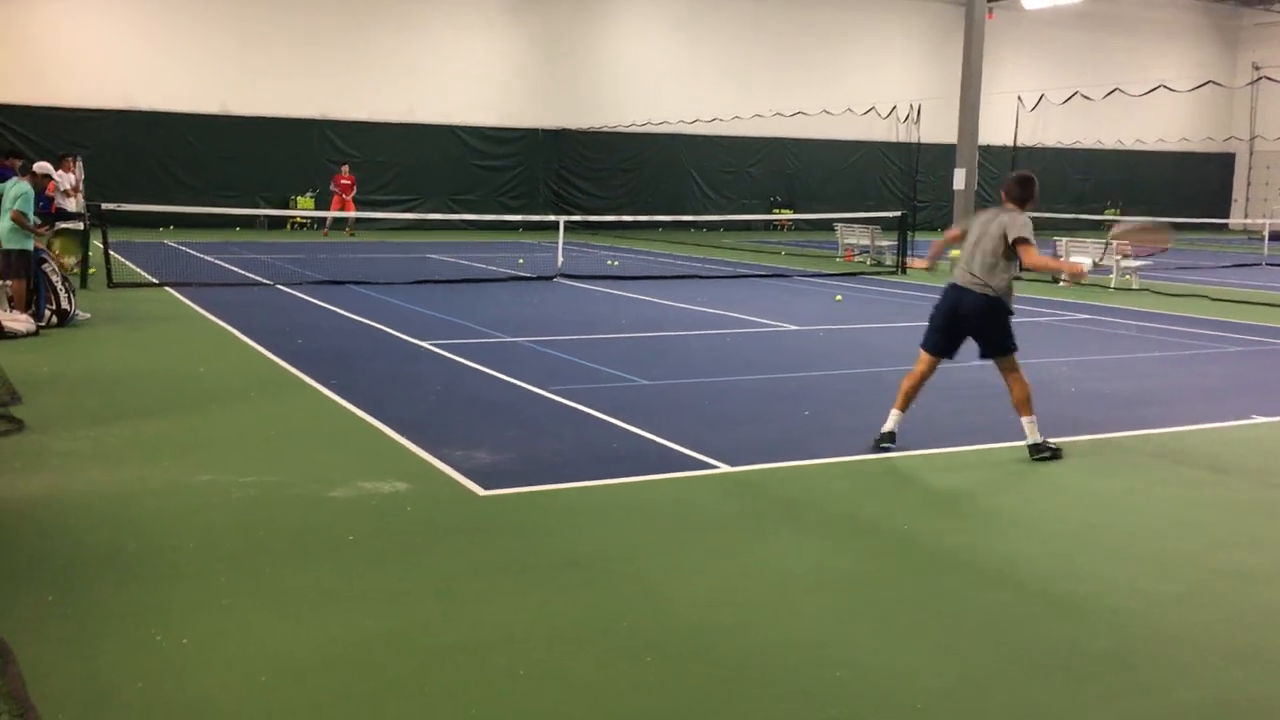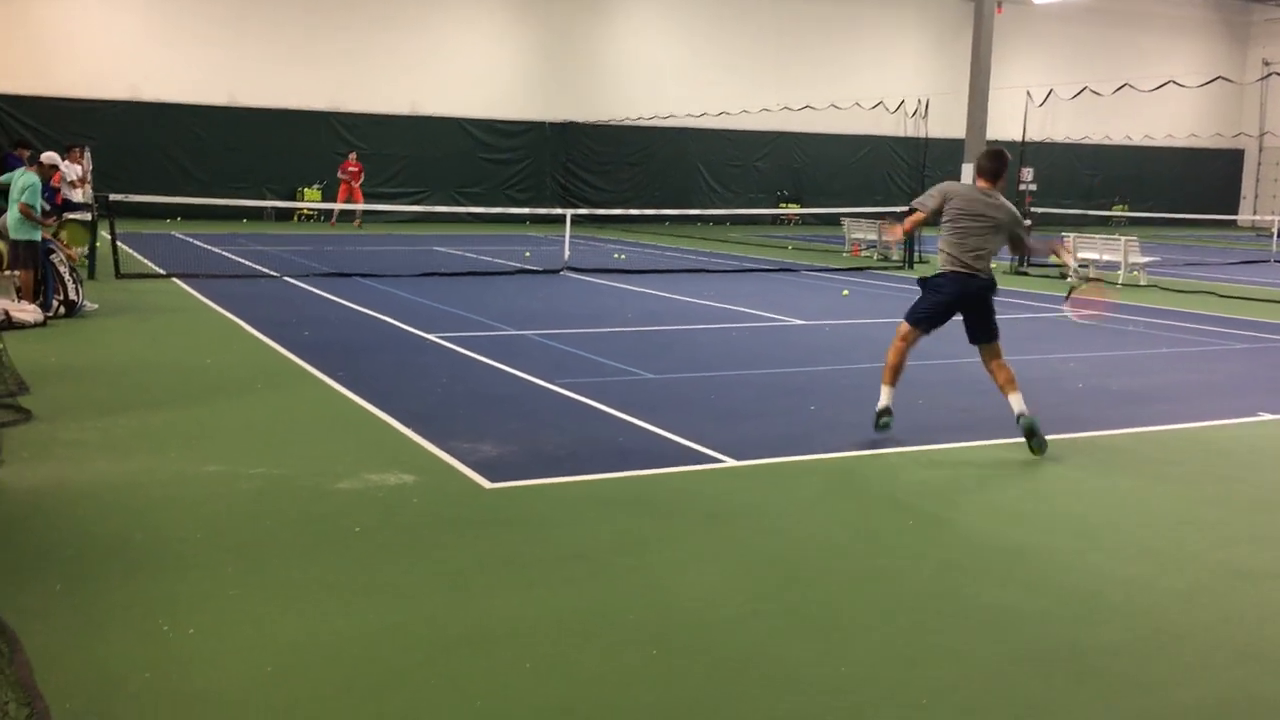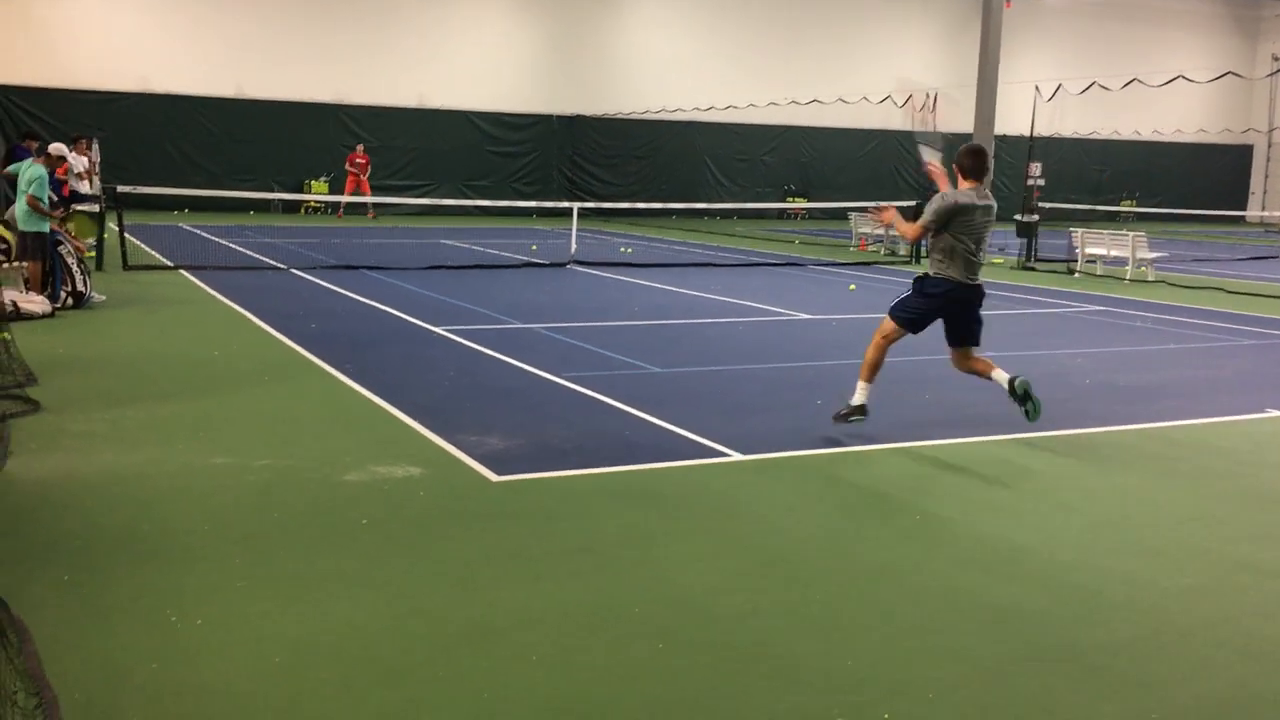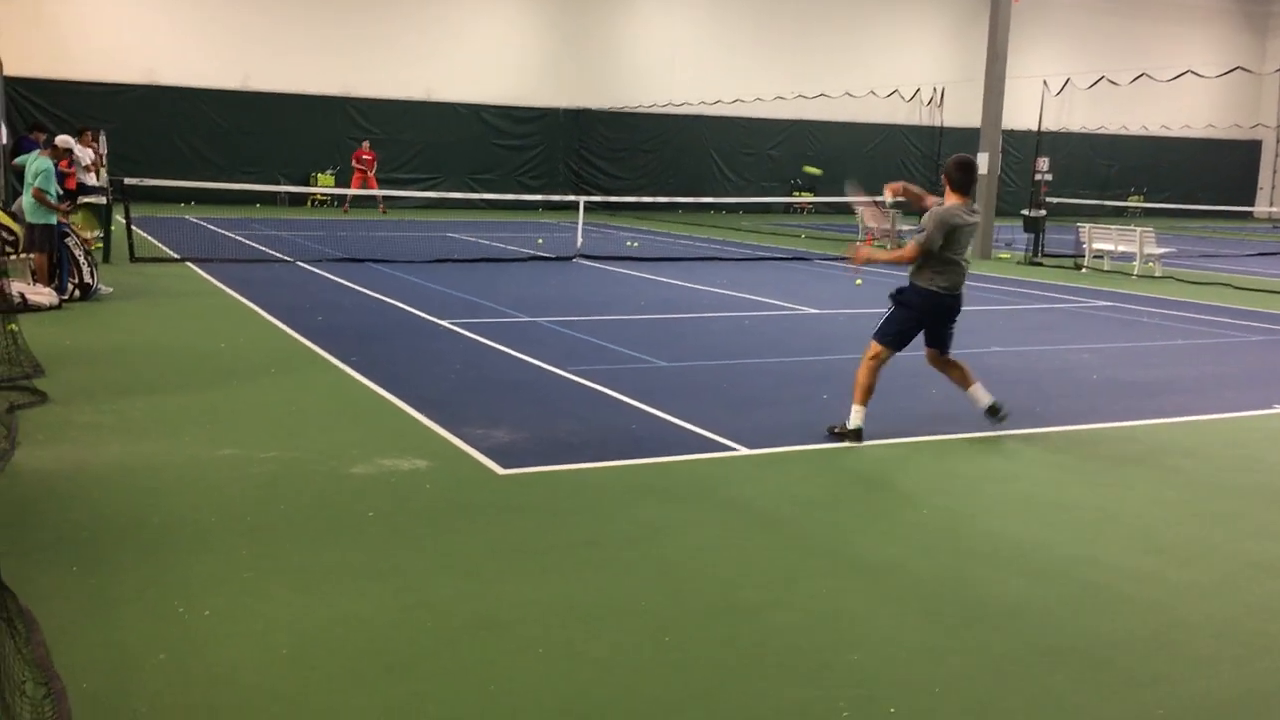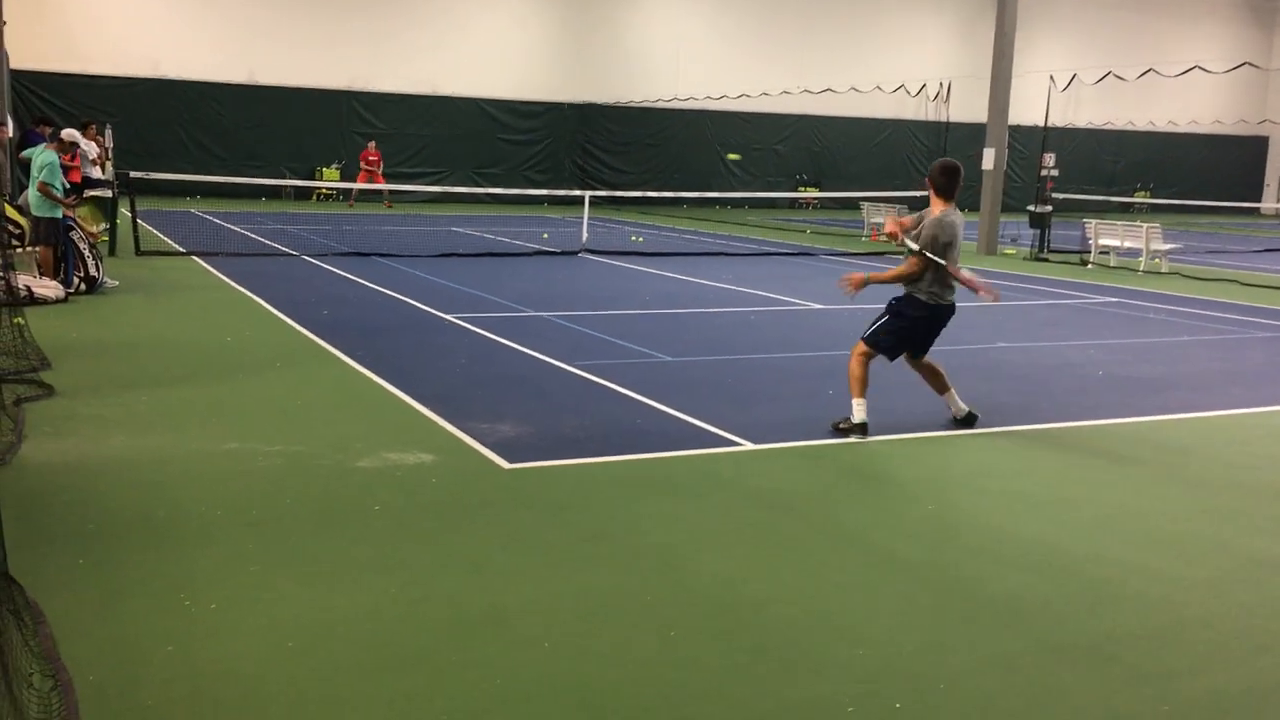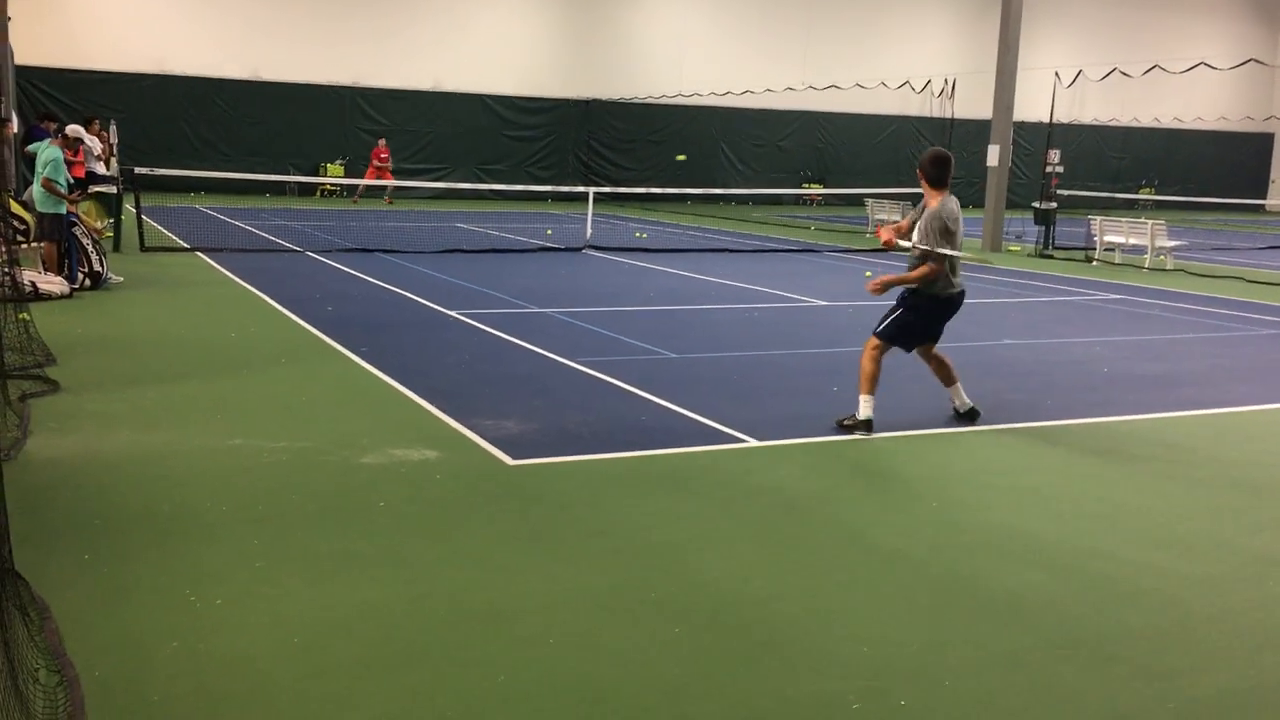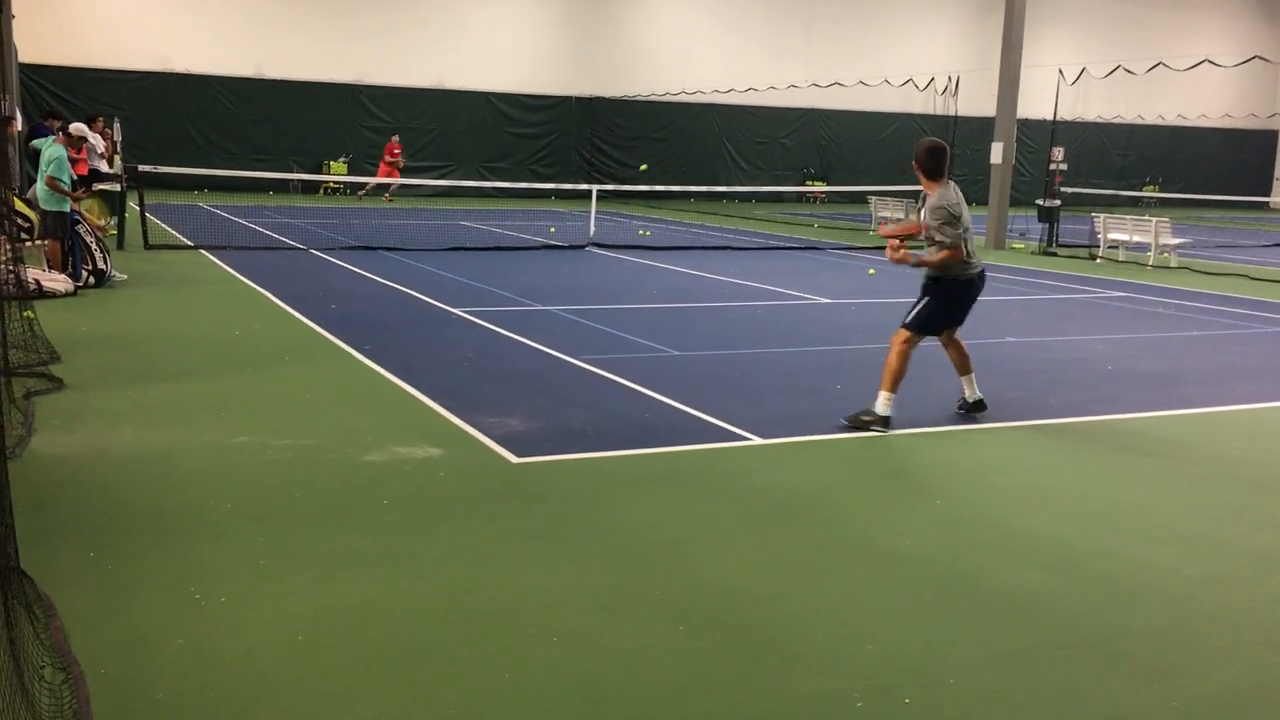
dt=0.1s
person 1, frame 1
left shoulder: (984, 215)
right shoulder: (1018, 222)
left elbow: (952, 235)
right elbow: (1030, 260)
left wrist: (931, 258)
right wrist: (1064, 267)
left hip: (956, 298)
right hip: (989, 304)
left knee: (922, 369)
right knee: (1012, 374)
left ankle: (889, 431)
right ankle: (1035, 441)
person 1, frame 2
left shoulder: (950, 190)
right shoulder: (1008, 211)
left elbow: (913, 223)
right elbow: (1024, 249)
left wrist: (901, 230)
right wrist: (1060, 252)
left hip: (946, 283)
right hip: (980, 286)
left knee: (903, 339)
right knee: (993, 360)
left ankle: (884, 407)
right ankle: (1023, 416)
person 1, frame 3
left shoulder: (948, 201)
right shoulder: (988, 203)
left elbow: (913, 235)
left wrist: (894, 219)
right wrist: (940, 177)
left hip: (939, 285)
right hip: (968, 291)
left knee: (882, 337)
right knee: (965, 360)
left ankle: (859, 403)
right ankle: (1011, 383)
person 1, frame 4
left shoulder: (944, 214)
right shoulder: (973, 212)
left elbow: (909, 256)
right elbow: (930, 202)
left wrist: (872, 255)
right wrist: (906, 189)
left hip: (925, 296)
right hip: (949, 299)
left knee: (872, 358)
right knee: (940, 357)
left ankle: (853, 424)
right ankle: (987, 404)
person 1, frame 5
left shoulder: (937, 225)
right shoulder: (950, 215)
left elbow: (912, 271)
right elbow: (904, 224)
left wrist: (867, 278)
right wrist: (894, 224)
left hip: (917, 305)
right hip: (939, 306)
left knee: (860, 354)
right knee: (916, 359)
left ankle: (858, 420)
right ankle: (961, 412)
person 1, frame 6
left shoulder: (939, 216)
right shoulder: (937, 203)
left elbow: (934, 269)
right elbow: (903, 227)
left wrist: (891, 281)
right wrist: (889, 232)
left hip: (929, 297)
right hip: (948, 296)
left knee: (874, 349)
right knee: (926, 350)
left ankle: (863, 417)
right ankle: (965, 406)
person 1, frame 7
left shoulder: (941, 204)
right shoulder: (943, 190)
left elbow: (954, 255)
right elbow: (923, 227)
left wrist: (913, 260)
right wrist: (894, 235)
left hip: (954, 281)
right hip: (970, 278)
left knee: (902, 342)
right knee: (948, 336)
left ankle: (880, 413)
right ankle: (973, 398)
